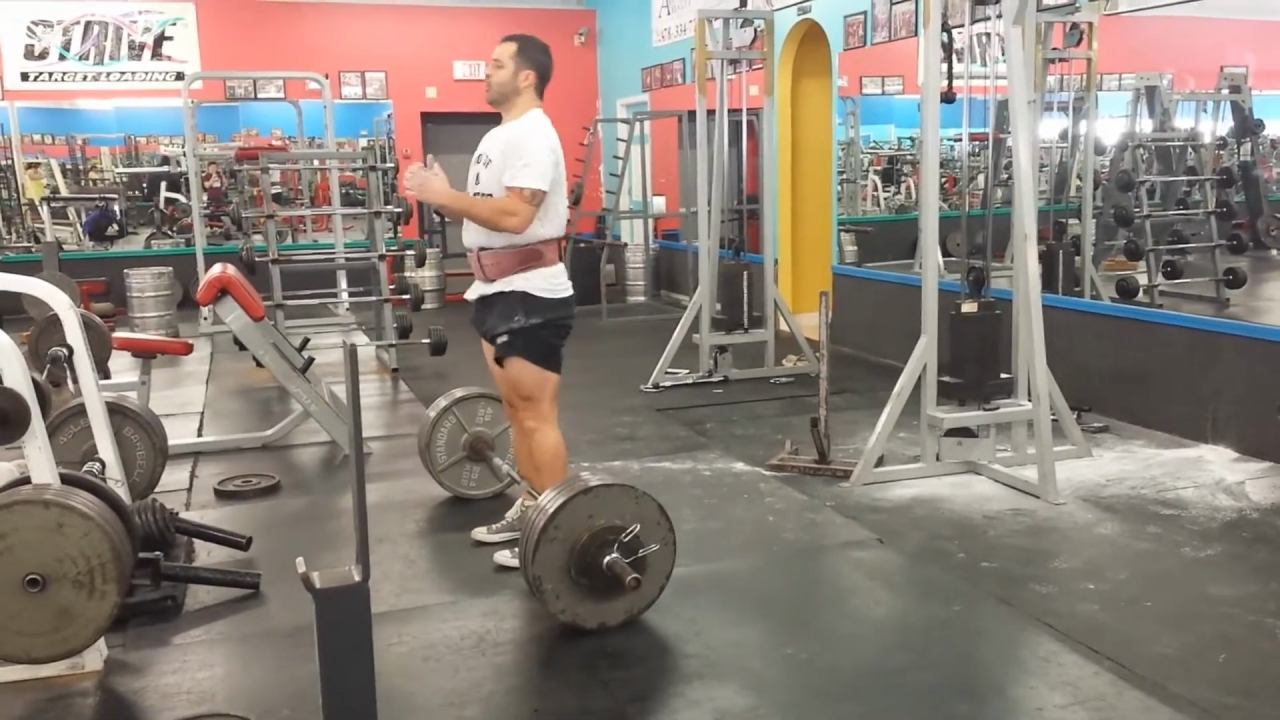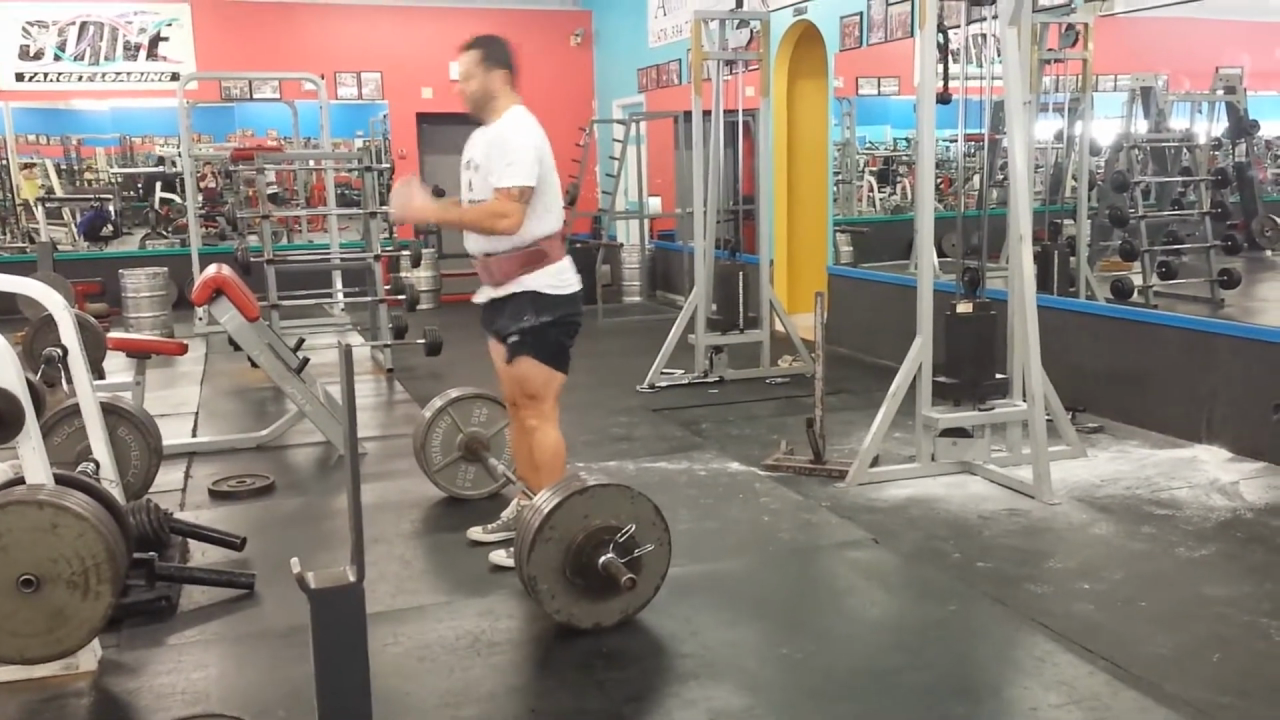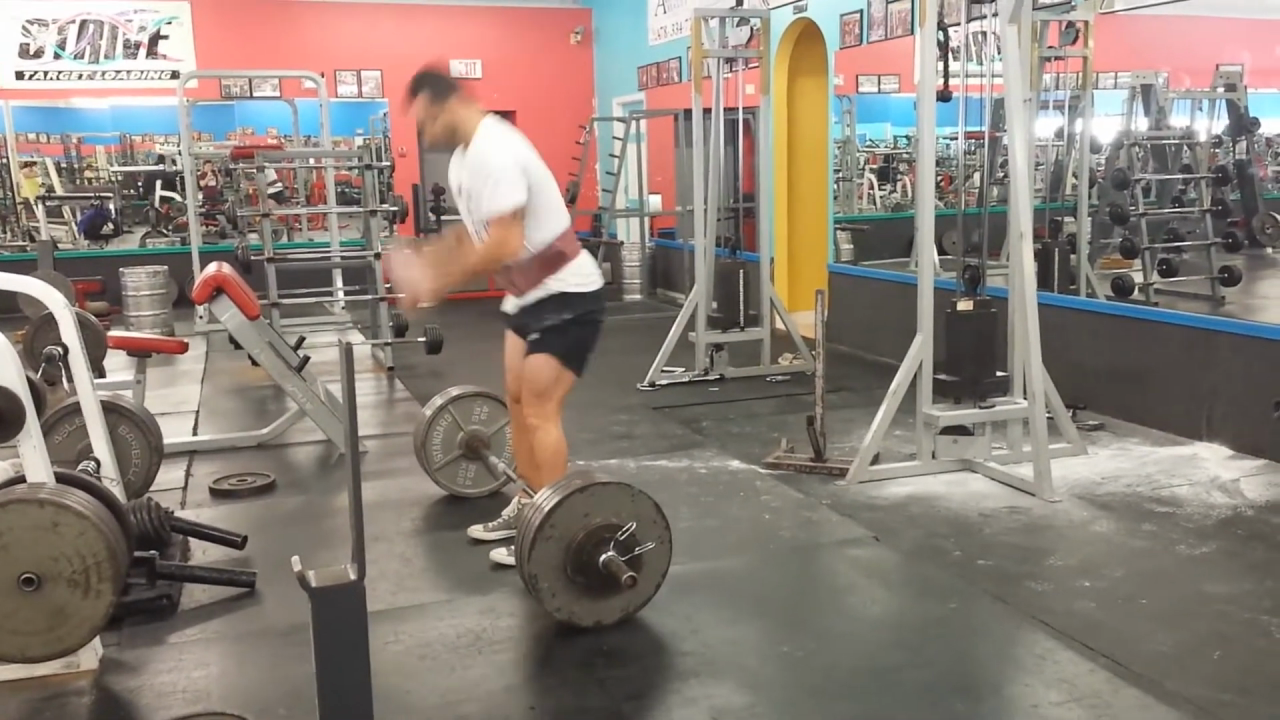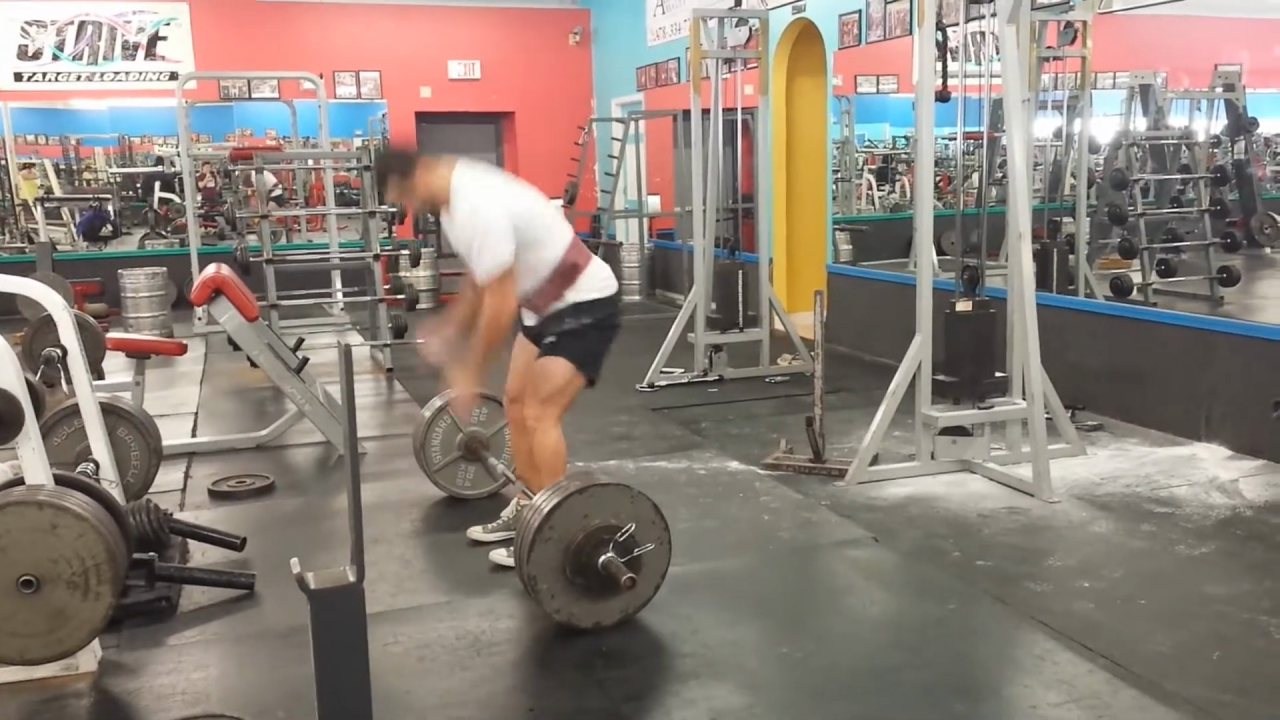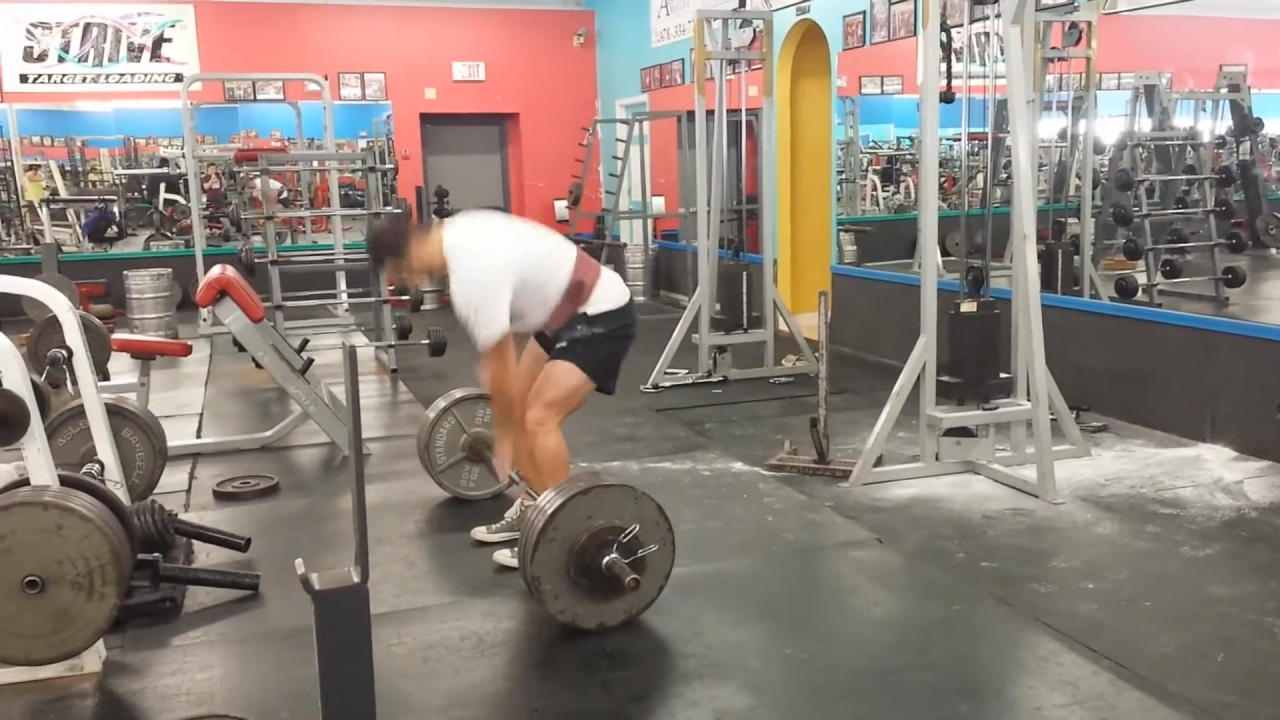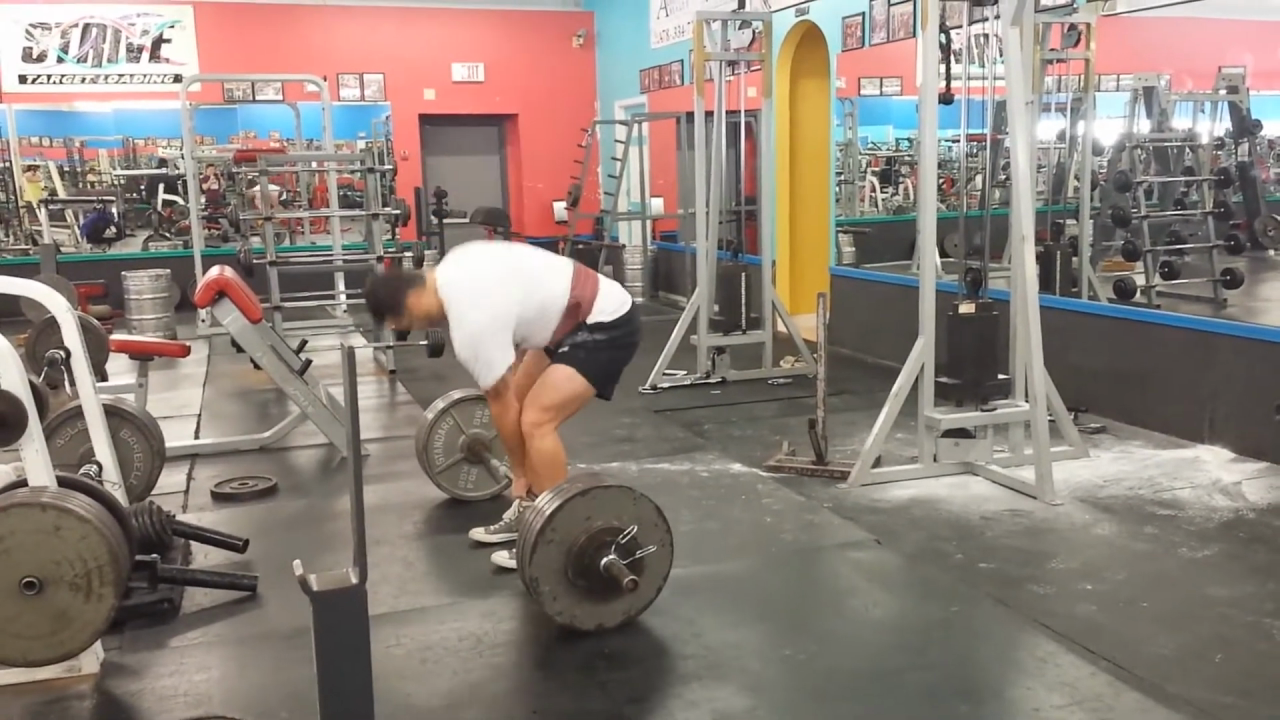
dt=0.1s
person 1, frame 1
left shoulder: (532, 136)
right shoulder: (504, 135)
left elbow: (512, 215)
right elbow: (488, 206)
left wrist: (445, 195)
right wrist: (440, 192)
left hip: (530, 295)
right hip: (497, 292)
left knee: (536, 416)
right knee: (517, 410)
right ankle: (531, 510)
person 1, frame 2
left shoulder: (515, 134)
right shoulder: (487, 136)
left elbow: (504, 216)
right elbow: (483, 211)
left wrist: (433, 213)
right wrist: (430, 205)
left hip: (540, 294)
right hip: (507, 293)
left knee: (537, 416)
right knee: (518, 409)
right ankle: (526, 510)
person 1, frame 3
left shoulder: (490, 153)
right shoulder: (466, 153)
left elbow: (503, 246)
right elbow: (473, 231)
left wrist: (437, 280)
right wrist: (424, 256)
left hip: (565, 293)
right hip: (534, 295)
left knee: (537, 414)
right knee: (518, 402)
right ankle: (527, 507)
person 1, frame 4
left shoulder: (475, 210)
right shoulder: (460, 197)
left elbow: (499, 307)
right elbow: (481, 277)
left wrist: (470, 373)
right wrist: (451, 326)
left hip: (585, 300)
right hip: (555, 299)
left knee: (538, 411)
right knee: (516, 399)
right ankle: (525, 509)
person 1, frame 5
left shoulder: (473, 278)
right shoulder: (454, 233)
left elbow: (501, 368)
left wrist: (507, 439)
left hip: (602, 316)
right hip: (575, 308)
left knee: (540, 417)
right knee: (524, 403)
right ankle: (530, 512)
person 1, frame 6
left shoulder: (472, 320)
right shoulder: (453, 267)
left elbow: (501, 405)
left wrist: (520, 473)
left hip: (606, 323)
right hip: (581, 314)
left knee: (537, 420)
right knee: (520, 403)
right ankle: (527, 511)
